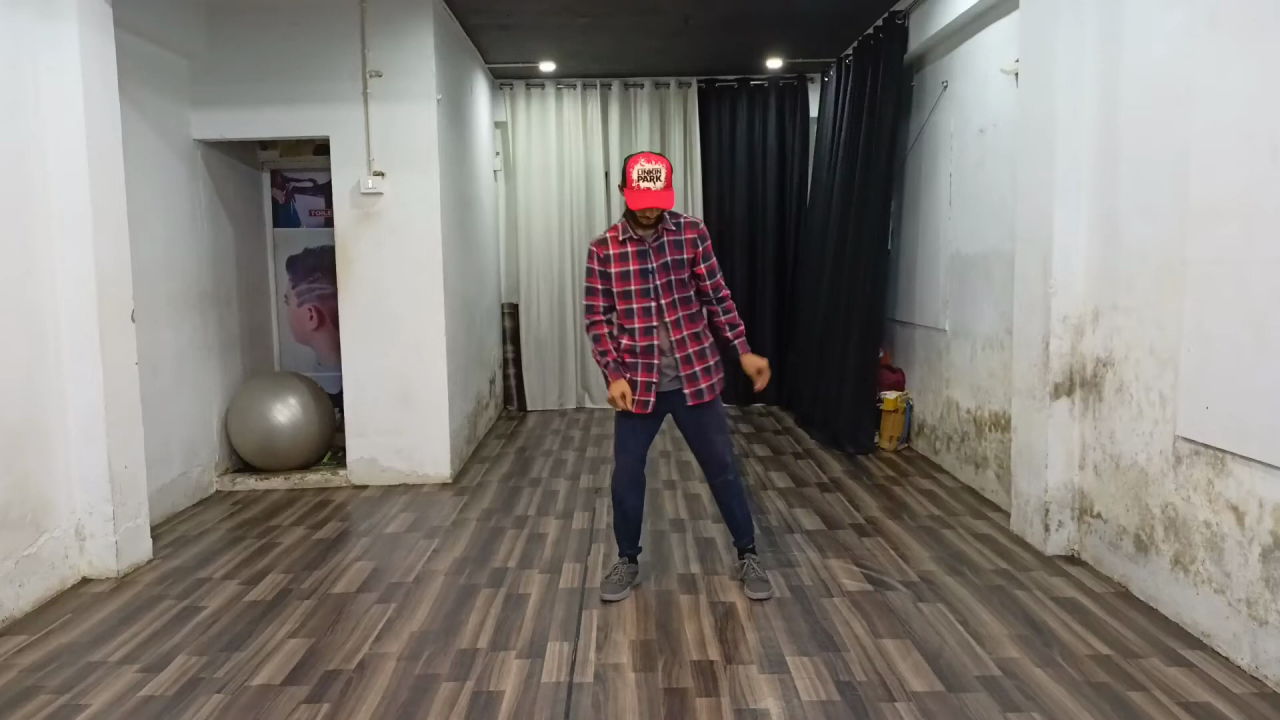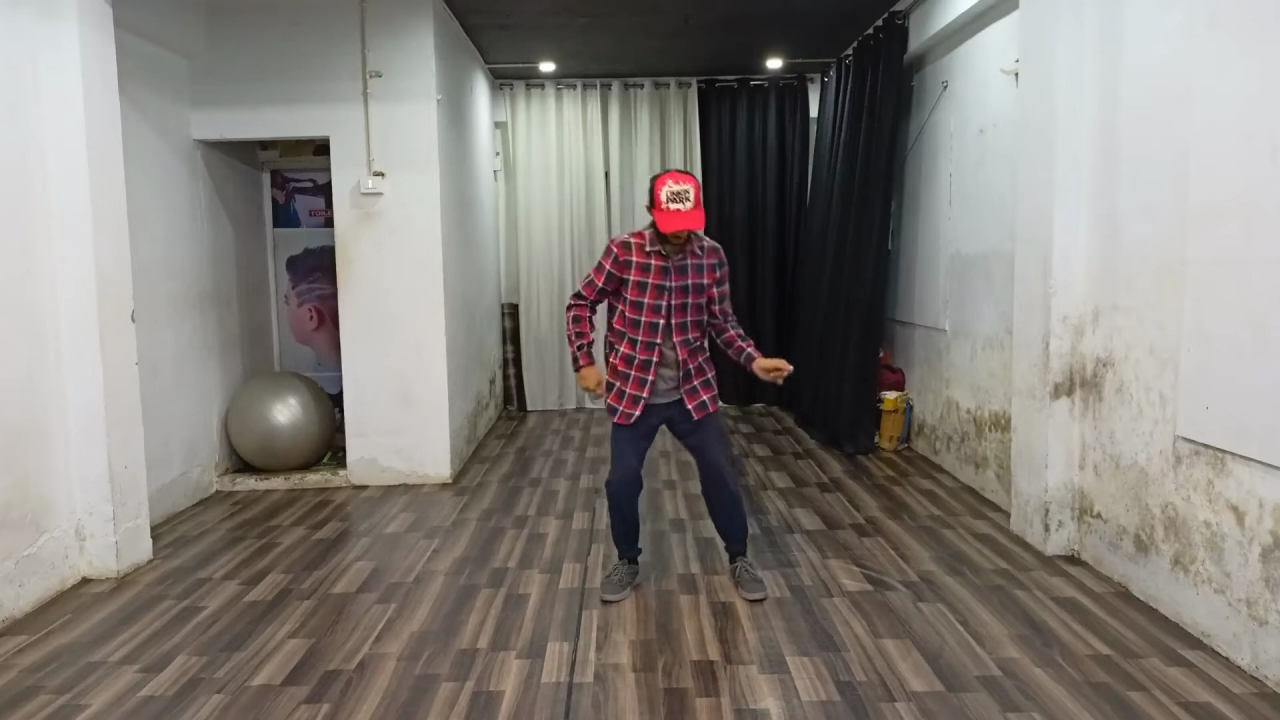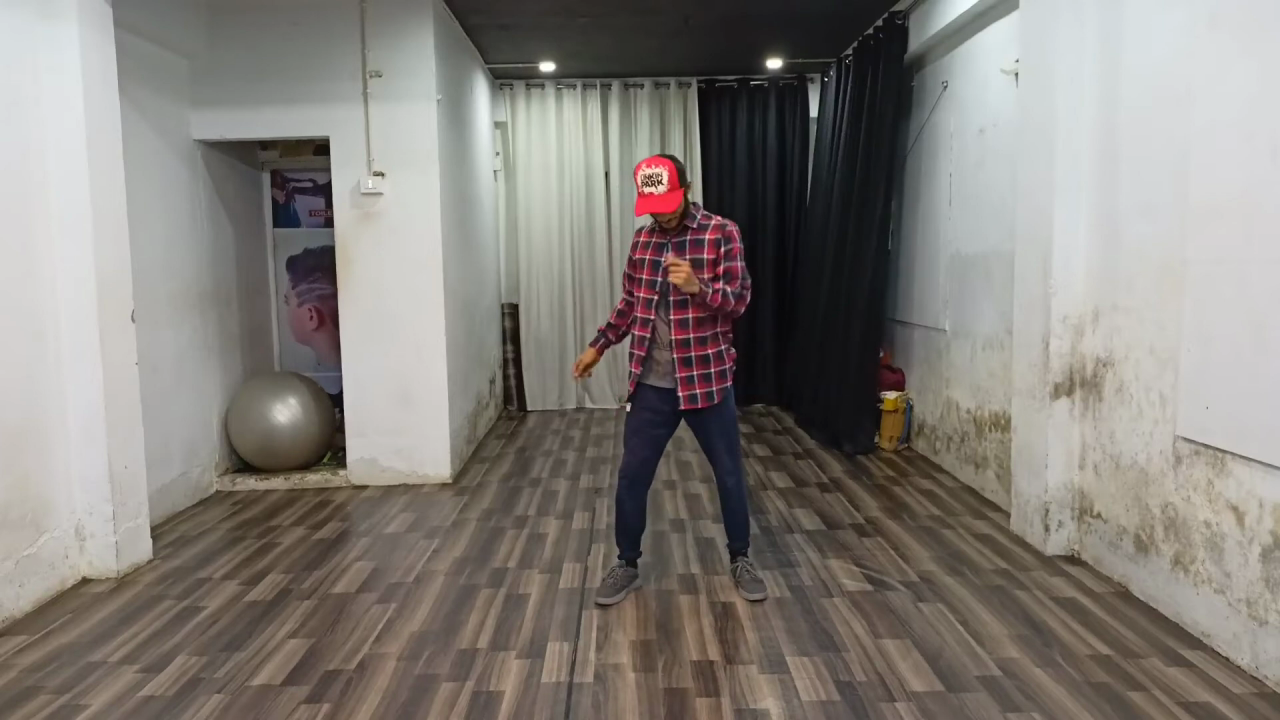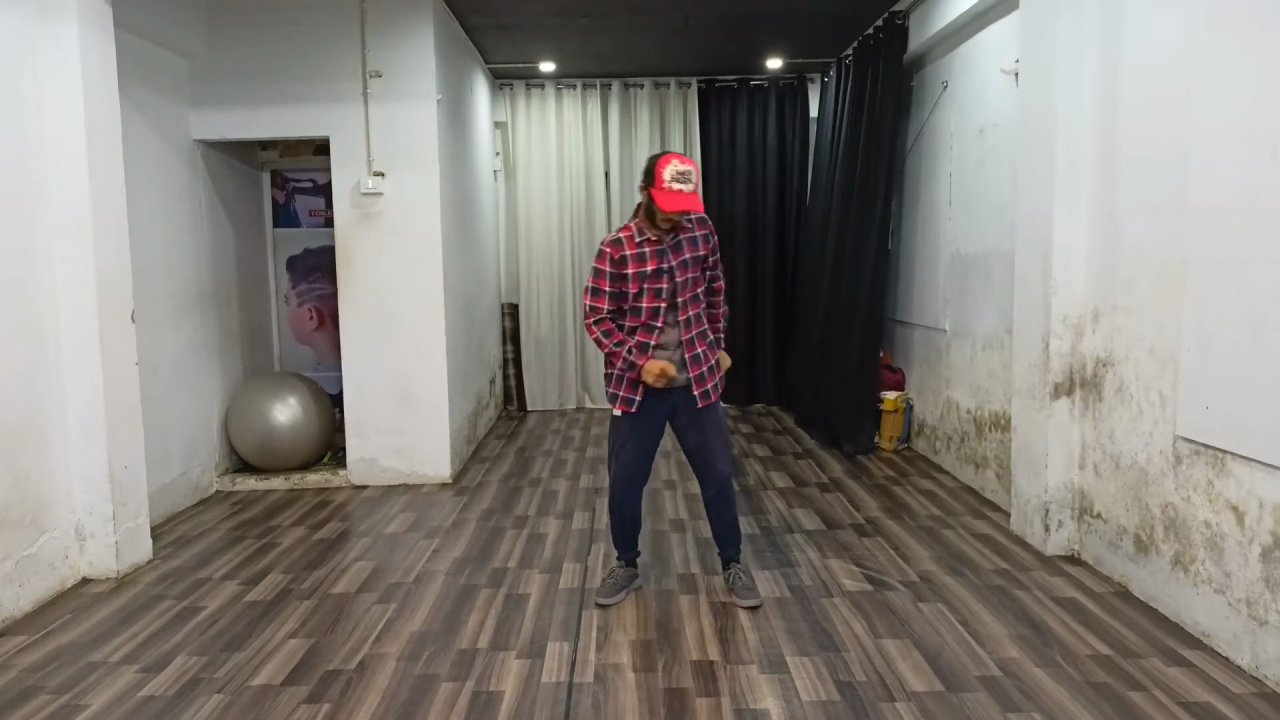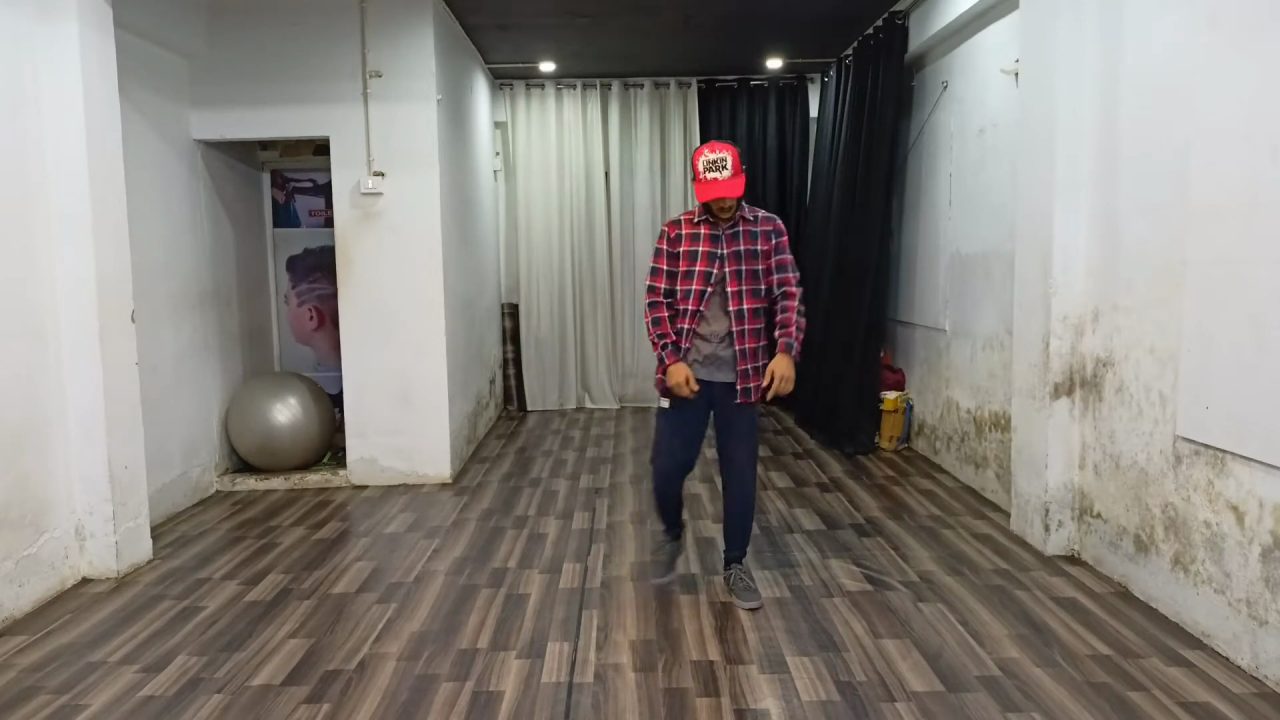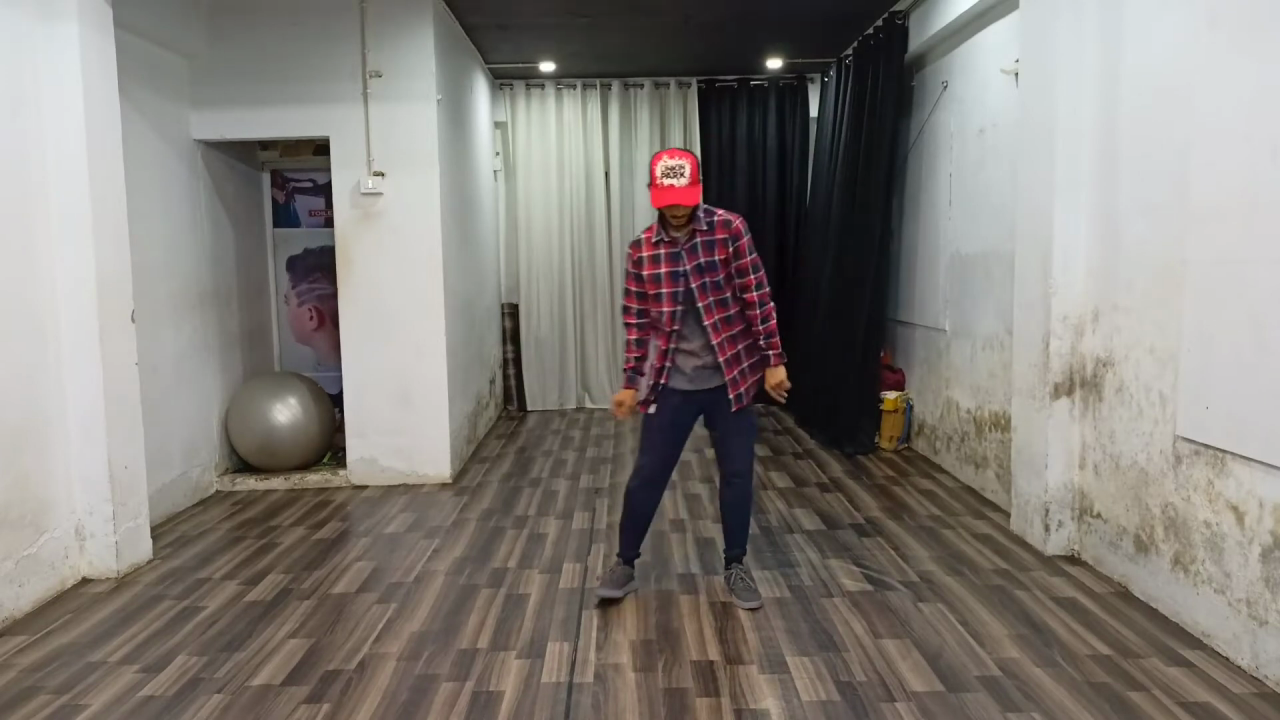
dt=0.7s
person 1, frame 1
left shoulder: (692, 232)
right shoulder: (603, 248)
left elbow: (716, 298)
right elbow: (598, 318)
left wrist: (744, 352)
right wrist: (613, 375)
left hip: (694, 376)
right hip: (637, 382)
left knee: (722, 467)
right knee: (626, 474)
left ankle: (747, 556)
right ankle: (627, 560)
person 1, frame 2
left shoulder: (710, 256)
right shoulder: (623, 251)
left elbow: (721, 320)
right elbow: (580, 304)
left wrist: (754, 359)
right wrist: (584, 361)
left hip: (692, 390)
right hip: (632, 392)
left knee: (721, 476)
right knee: (622, 482)
left ankle: (738, 558)
right ankle: (627, 562)
person 1, frame 3
left shoulder: (721, 233)
right shoulder: (643, 241)
left elbow: (738, 297)
left wrist: (695, 287)
right wrist: (597, 347)
left hip: (707, 379)
right hip: (651, 382)
left knee: (729, 472)
right knee: (632, 475)
left ankle: (740, 559)
right ankle: (627, 564)
person 1, frame 4
left shoulder: (701, 230)
right shoulder: (615, 248)
right elbow: (597, 318)
left wrist: (717, 346)
right wrist: (640, 363)
left hip: (696, 377)
right hip: (637, 383)
left knee: (718, 474)
right knee: (625, 480)
left ankle: (732, 563)
right ankle: (626, 565)
person 1, frame 5
left shoulder: (768, 228)
right shoulder: (677, 232)
left elbow: (787, 294)
right elbow: (657, 299)
left wrist: (785, 352)
right wrist: (670, 359)
left hip: (743, 374)
right hip: (687, 373)
left knee: (740, 474)
right knee: (668, 466)
left ankle: (734, 564)
right ankle: (672, 536)
person 1, frame 6
left shoulder: (729, 229)
right shoulder: (642, 249)
left elbow: (758, 297)
right elbow: (636, 320)
left wrist: (772, 360)
right wrist: (631, 383)
left hip: (730, 377)
right hip: (670, 382)
left knee: (737, 474)
right knee: (647, 475)
left ankle: (735, 565)
right ankle: (625, 562)
